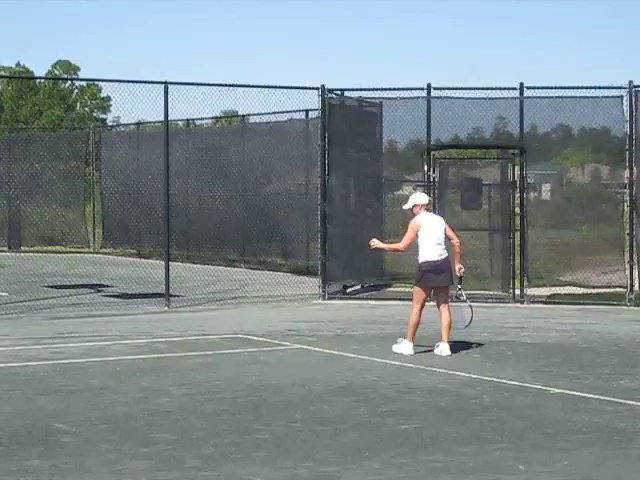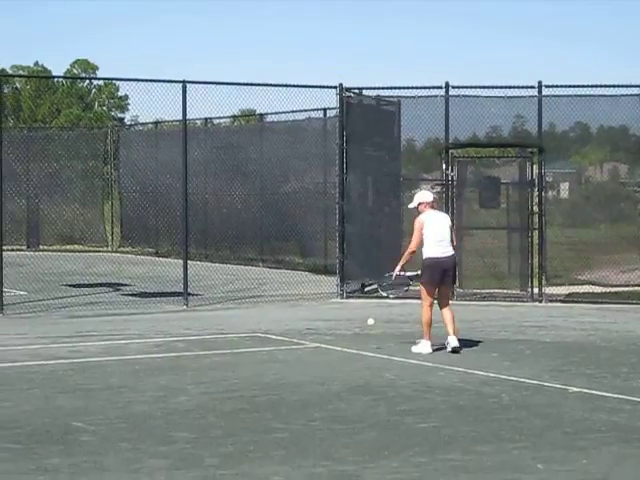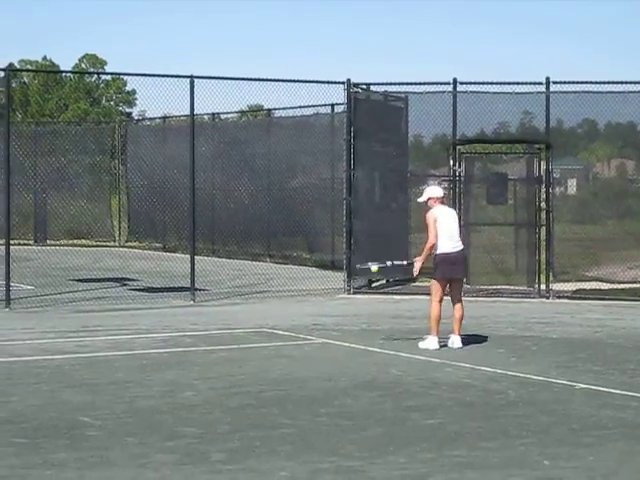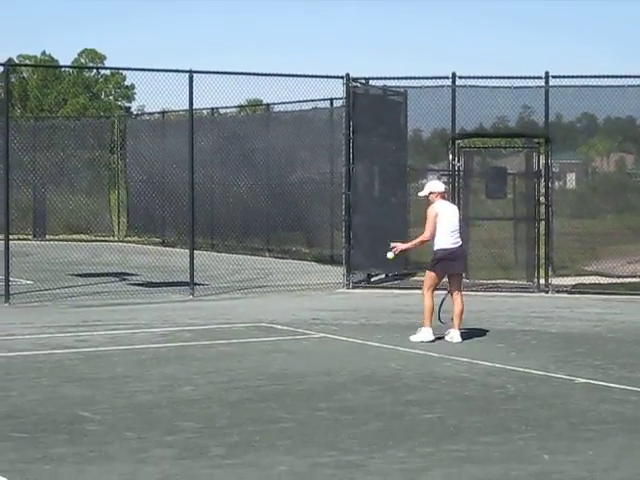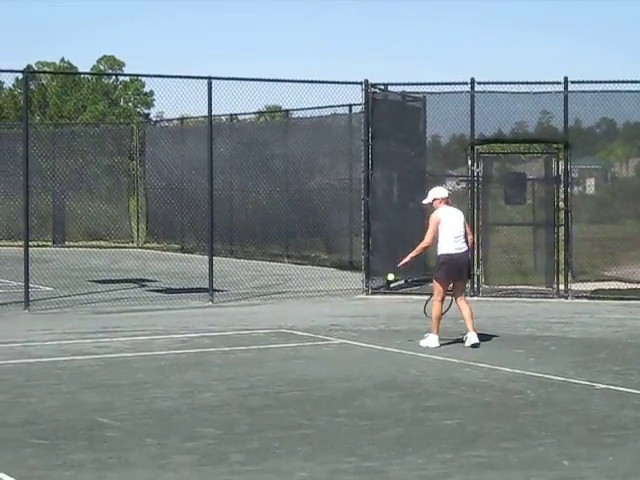
dt=0.4s
person 1, frame 1
left shoulder: (417, 221)
right shoulder: (439, 219)
left elbow: (402, 246)
right elbow: (456, 242)
left wrist: (382, 245)
right wrist: (457, 263)
left hip: (428, 266)
right hip: (444, 264)
left knee: (417, 307)
right knee: (443, 307)
left ankle: (408, 343)
right ankle: (444, 345)
person 1, frame 2
left shoulder: (421, 219)
right shoulder: (446, 217)
left elbow: (413, 248)
right elbow: (453, 243)
left wrist: (400, 265)
left hip: (432, 262)
right hip: (449, 260)
left knee: (427, 305)
right knee: (445, 304)
left ankle: (425, 343)
right ankle: (452, 338)
person 1, frame 3
left shoulder: (431, 213)
right shoulder: (452, 212)
left elbow: (432, 241)
left wrist: (421, 261)
right wrist: (425, 257)
left hip: (444, 258)
right hip: (459, 255)
left knee: (436, 300)
right knee: (457, 299)
left ankle: (433, 339)
right ankle: (456, 337)
person 1, frame 4
left shoulder: (433, 208)
right shoulder: (453, 207)
left elbow: (426, 236)
left wrist: (404, 246)
left hip: (442, 253)
right hip: (458, 251)
left knee: (427, 291)
right knee: (456, 293)
left ankle: (427, 330)
right ankle: (455, 332)
person 1, frame 5
left shoulder: (436, 215)
right shoulder: (459, 213)
left elbow: (427, 242)
right elbow: (469, 237)
left wrist: (409, 257)
left hip: (448, 258)
right hip: (464, 256)
left knee: (438, 299)
right knee: (461, 298)
left ankle: (433, 337)
right ankle: (471, 334)
